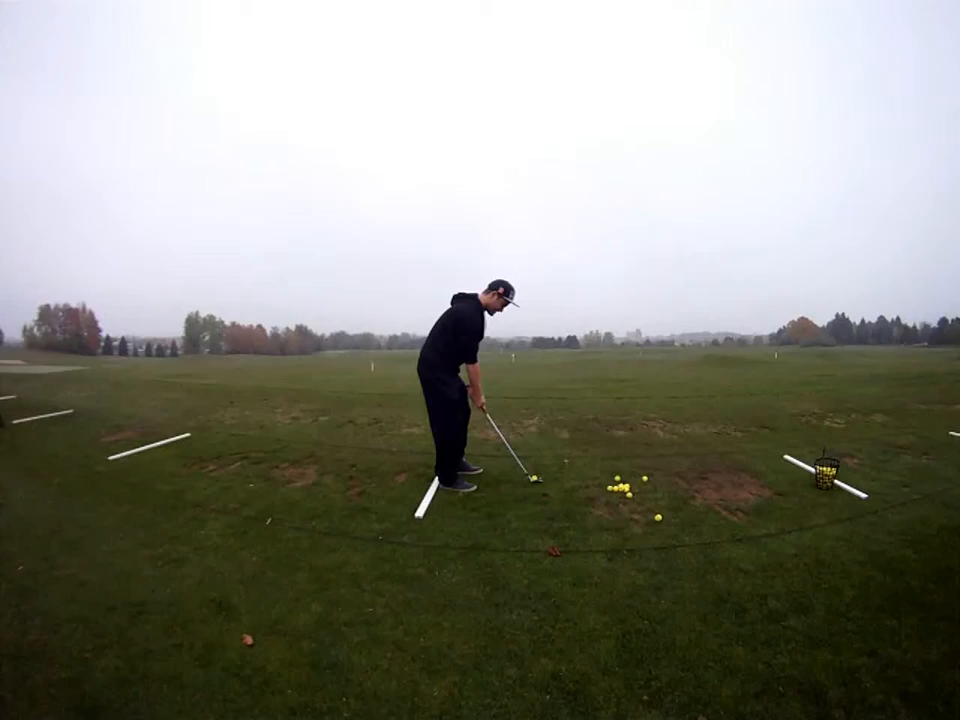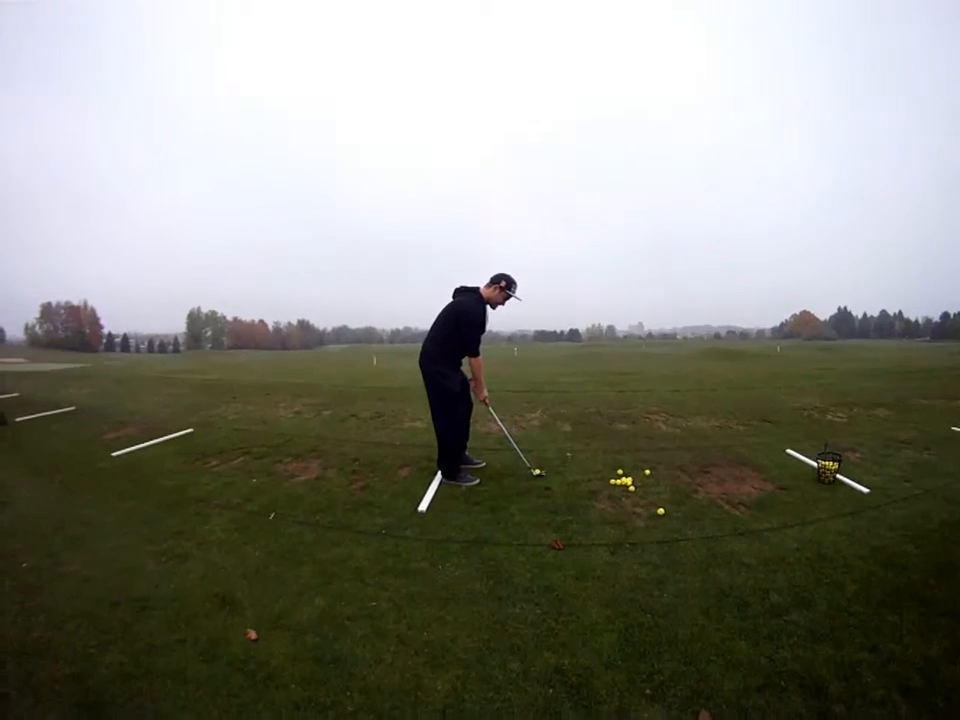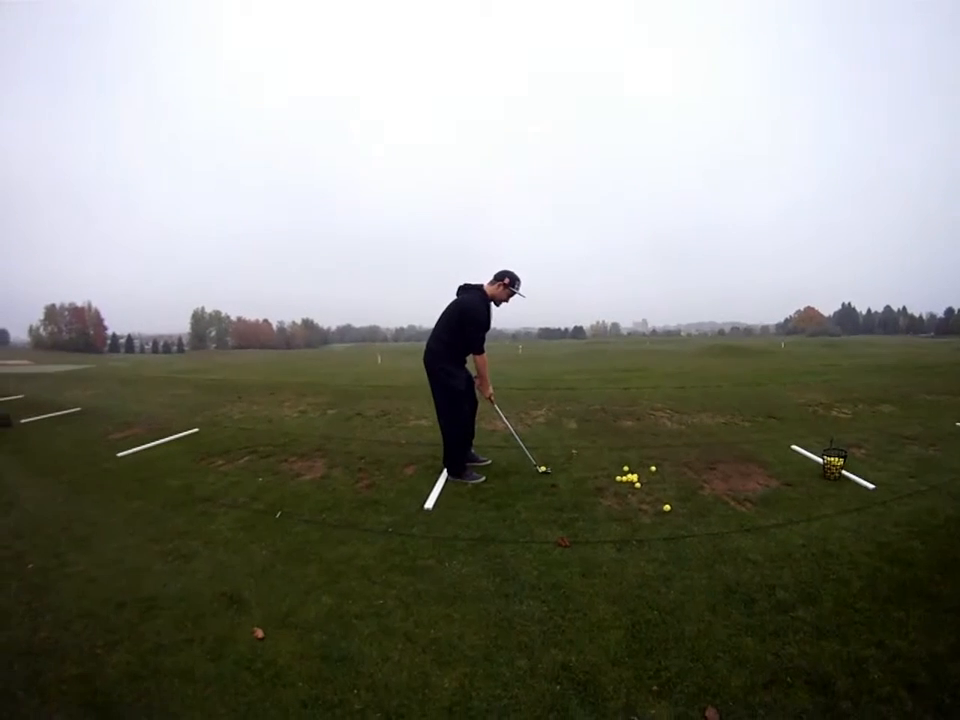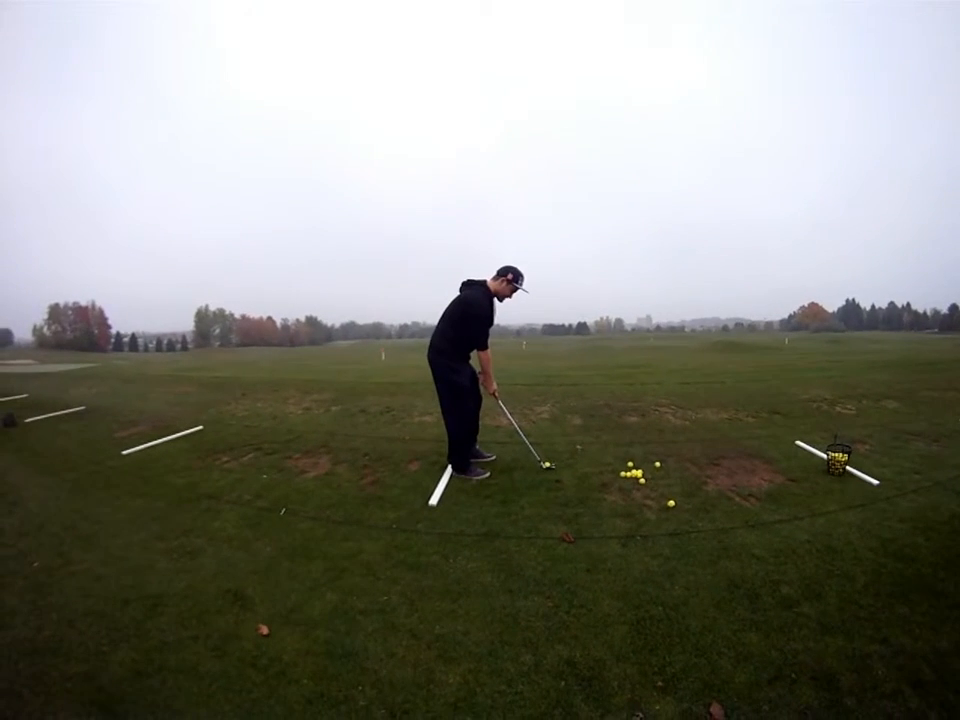
dt=0.2s
person 1, frame 1
left shoulder: (470, 309)
right shoulder: (469, 313)
left elbow: (467, 354)
right elbow: (470, 358)
left wrist: (473, 386)
right wrist: (478, 393)
left hip: (444, 368)
right hip: (435, 370)
left knee: (461, 414)
right knee: (448, 421)
left ankle: (456, 461)
right ankle: (447, 477)
person 1, frame 2
left shoulder: (472, 302)
right shoulder: (471, 307)
left elbow: (469, 347)
right elbow: (473, 351)
left wrist: (475, 379)
right wrist: (480, 386)
left hip: (446, 362)
right hip: (436, 363)
left knee: (463, 407)
right knee: (450, 415)
left ankle: (459, 454)
right ankle: (450, 470)
person 1, frame 3
left shoulder: (476, 300)
right shoulder: (475, 304)
left elbow: (474, 345)
right elbow: (477, 349)
left wrist: (480, 377)
right wrist: (486, 384)
left hip: (450, 359)
right hip: (441, 361)
left knee: (469, 405)
right knee: (455, 412)
left ankle: (465, 452)
right ankle: (455, 468)
person 1, frame 4
left shoulder: (479, 296)
right shoulder: (478, 300)
left elbow: (478, 341)
right elbow: (481, 345)
left wrist: (485, 373)
right wrist: (490, 380)
left hip: (455, 356)
right hip: (445, 358)
left knee: (473, 401)
right knee: (460, 408)
left ankle: (469, 448)
right ankle: (460, 464)
